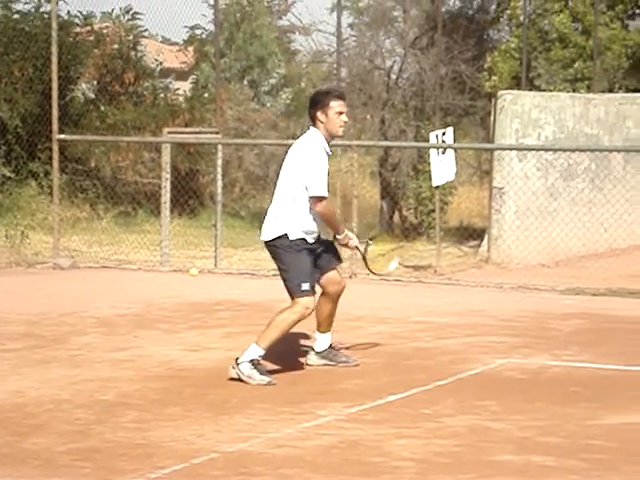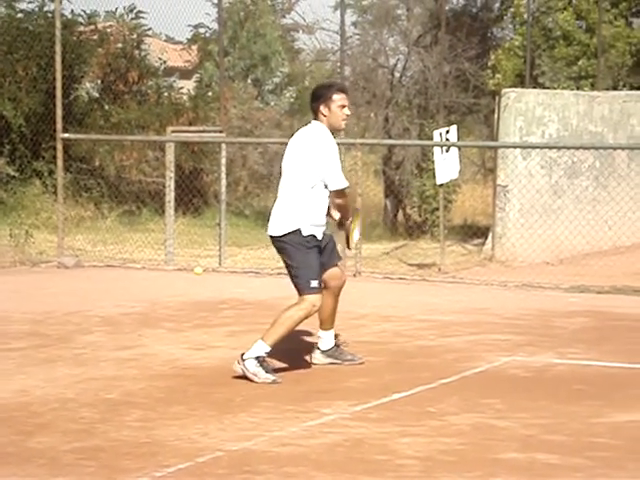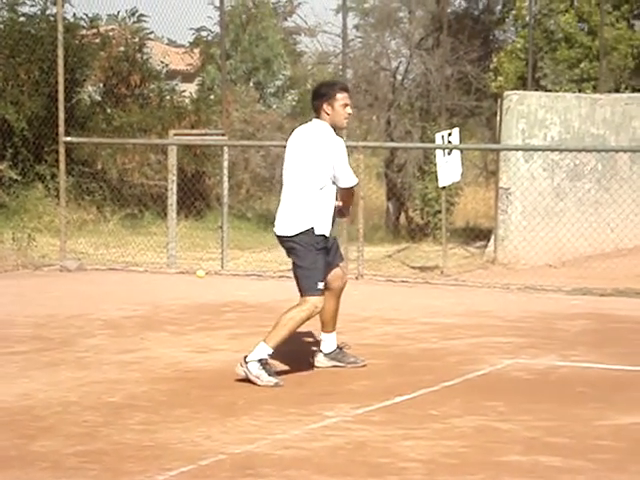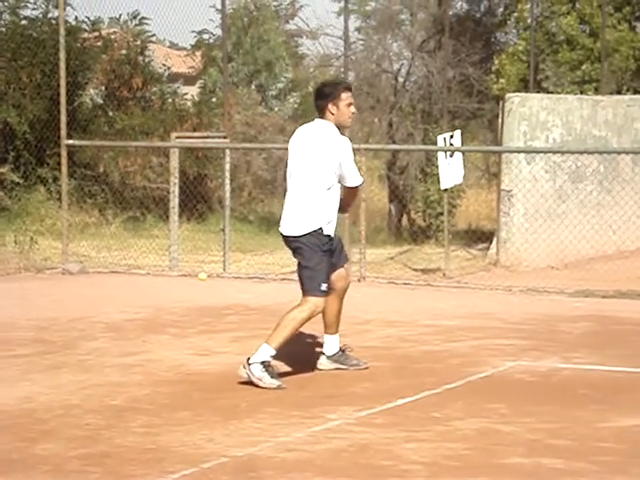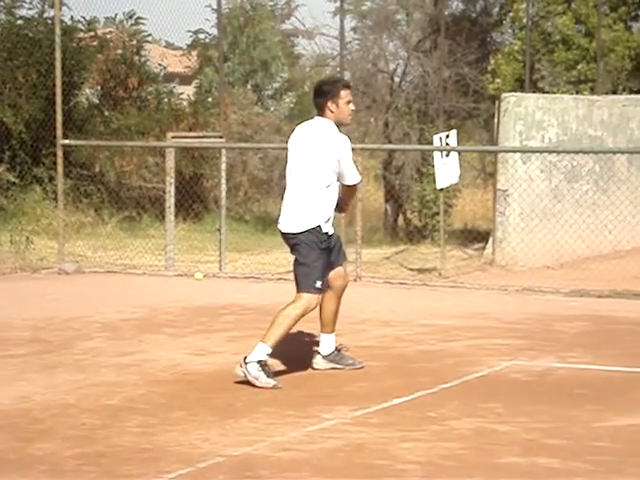
dt=0.1s
person 1, frame 1
left shoulder: (316, 146)
right shoulder: (313, 150)
right elbow: (319, 204)
left wrist: (338, 232)
right wrist: (341, 232)
left hip: (304, 234)
right hip: (287, 235)
left knee: (335, 284)
right knee: (304, 304)
left ankle: (321, 349)
right ankle: (247, 360)
person 1, frame 2
left shoulder: (307, 136)
right shoulder: (323, 144)
right elbow: (339, 195)
left wrist: (333, 213)
right wrist: (345, 218)
left hip: (307, 228)
right hip: (295, 231)
left knee: (335, 279)
right knee: (311, 302)
left ankle: (326, 347)
right ankle: (252, 357)
person 1, frame 3
left shoulder: (300, 133)
right shoulder: (333, 143)
right elbow: (348, 191)
left wrist: (332, 206)
right wrist: (343, 210)
left hip: (311, 226)
right hip: (305, 230)
left knee: (337, 281)
right knee: (312, 303)
left ankle: (328, 350)
right ankle: (255, 360)
person 1, frame 4
left shoulder: (301, 133)
right shoulder: (338, 143)
right elbow: (351, 189)
left wrist: (334, 201)
right wrist: (343, 205)
left hip: (313, 226)
right hip: (311, 230)
left knee: (340, 282)
right knee: (313, 303)
left ankle: (331, 352)
right ankle: (258, 361)
person 1, frame 5
left shoulder: (301, 131)
right shoulder: (337, 141)
right elbow: (349, 187)
left wrist: (331, 199)
right wrist: (340, 201)
left hip: (313, 224)
right hip: (310, 227)
left knee: (338, 280)
right knee: (307, 299)
left ankle: (327, 352)
right ankle: (255, 361)
